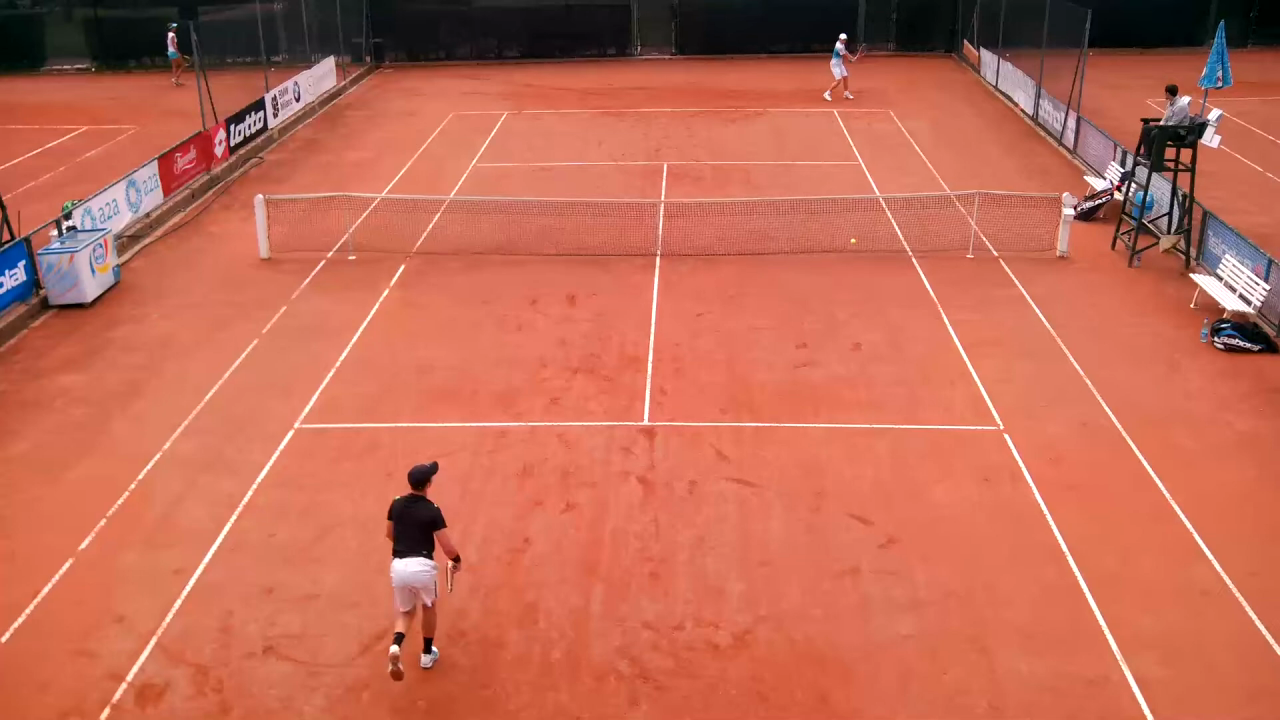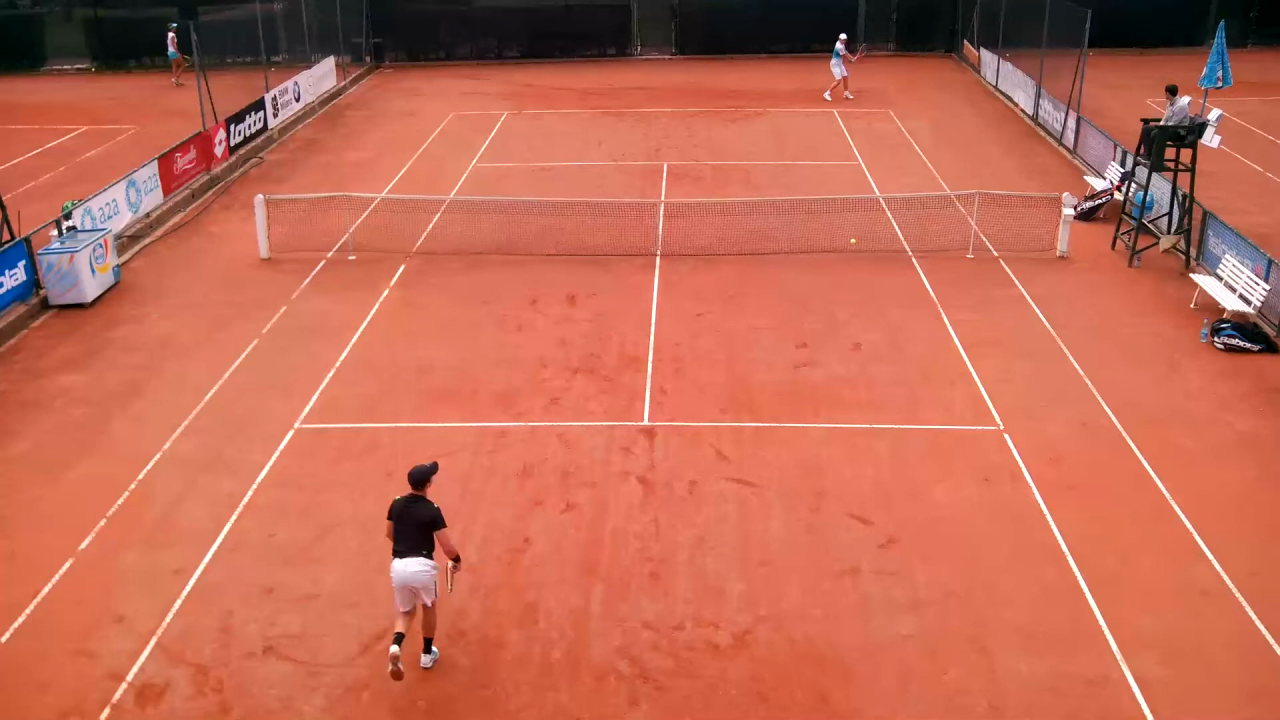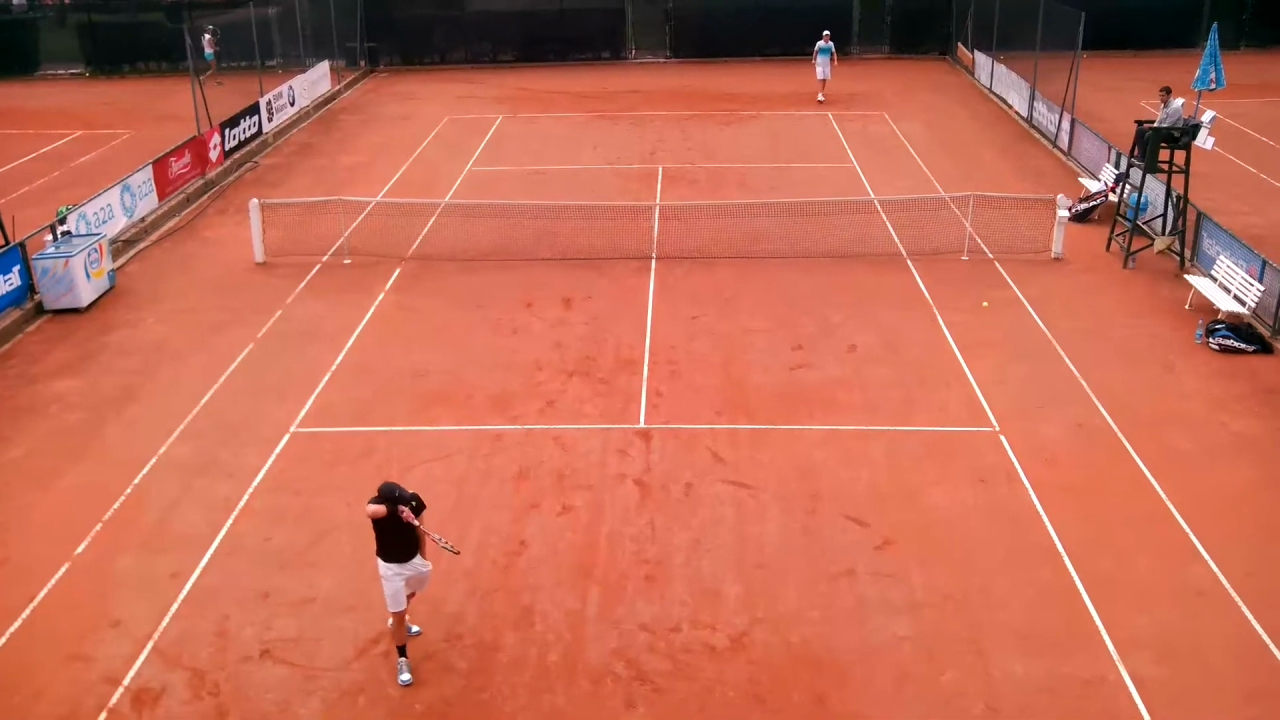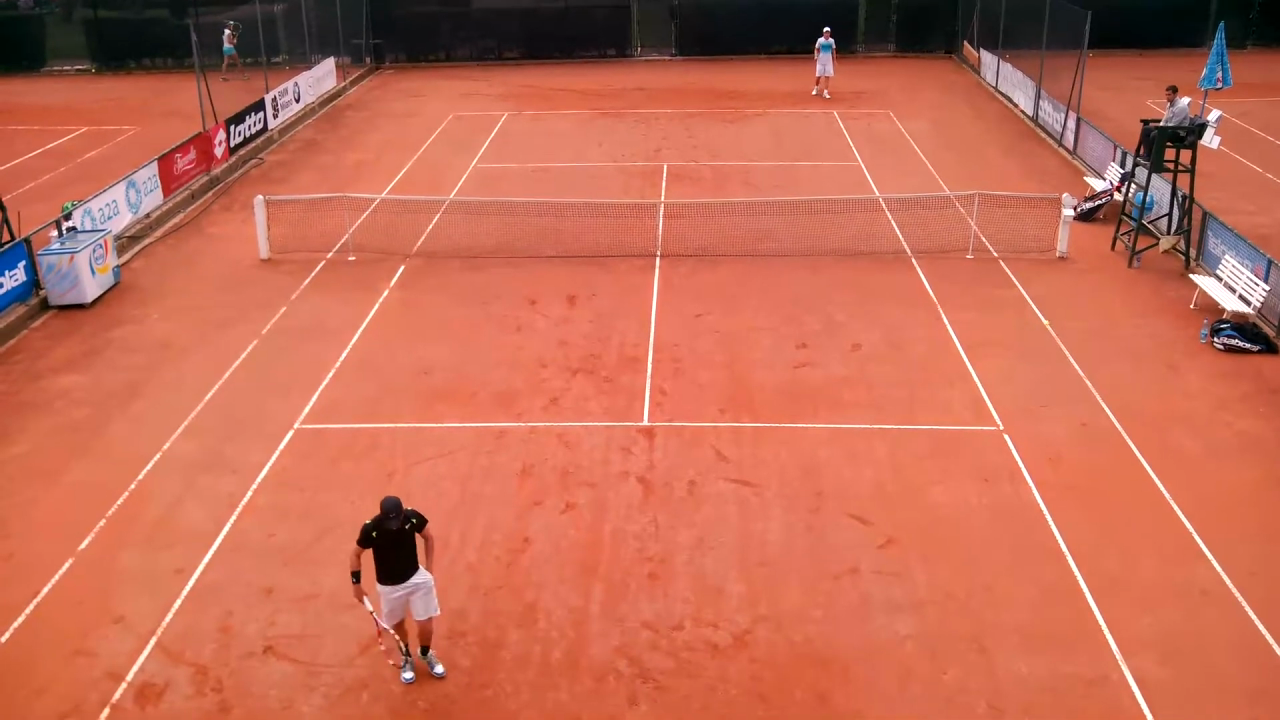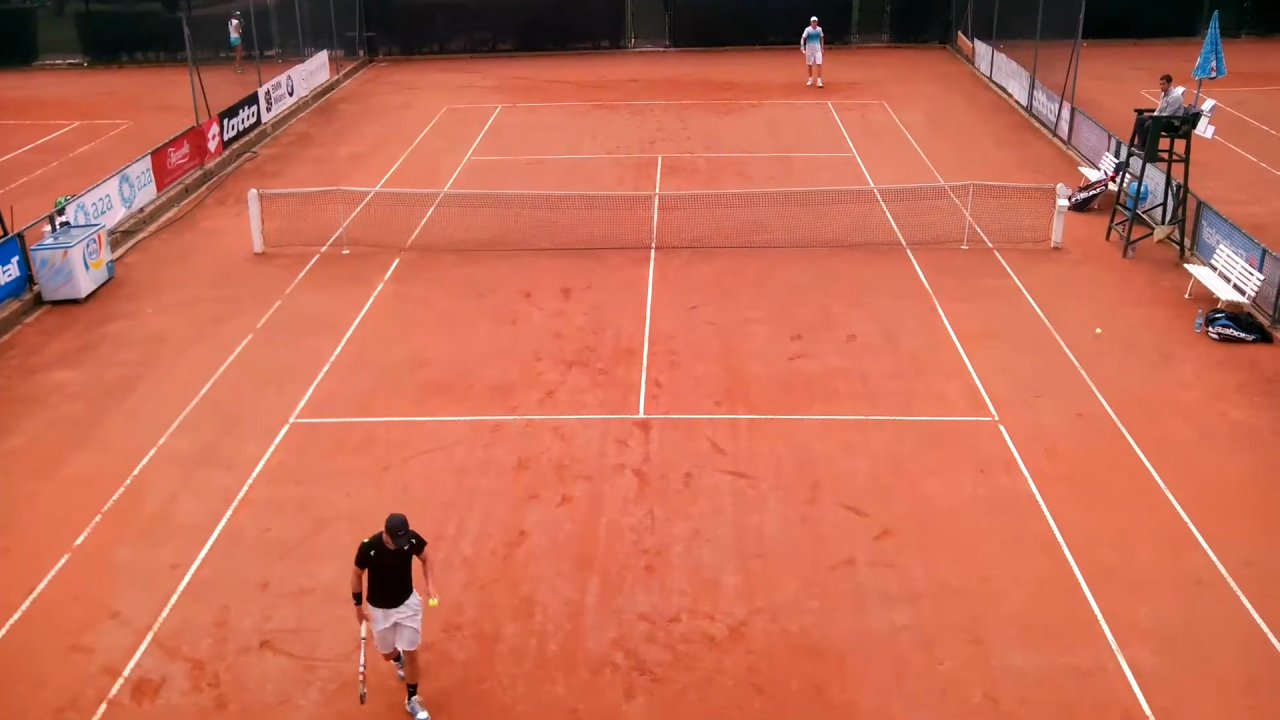
dt=0.4s
person 1, frame 1
left shoulder: (396, 504)
right shoulder: (432, 511)
right elbow: (447, 547)
right wrist: (457, 560)
left hip: (398, 566)
right hip: (422, 566)
left knee: (405, 612)
right knee: (428, 607)
left ankle: (396, 646)
right ankle: (427, 653)
person 1, frame 2
left shoulder: (396, 504)
right shoulder: (432, 510)
right elbow: (447, 548)
right wrist: (457, 560)
left hip: (398, 566)
right hip: (421, 566)
left knee: (405, 612)
right knee: (429, 607)
left ankle: (396, 646)
right ankle: (427, 653)
person 1, frame 3
left shoulder: (413, 500)
right shoulder: (377, 504)
right elbow: (370, 511)
left wrist: (422, 555)
right wrist: (397, 510)
left hip: (413, 560)
right hip: (391, 566)
left knee: (409, 593)
right knee: (399, 614)
left ankle: (396, 621)
right ankle: (402, 661)
person 1, frame 4
left shoulder: (413, 517)
right shoulder: (371, 528)
left elbow: (428, 537)
right elbow: (355, 555)
left wrist: (429, 568)
right wrist: (356, 583)
left hip: (415, 578)
right hip: (388, 586)
left knee: (425, 627)
right knee: (397, 624)
left ankle: (426, 654)
right ankle: (406, 659)
person 1, frame 5
left shoulder: (412, 539)
right shoulder: (369, 547)
left elbow: (425, 559)
right elbow: (356, 575)
left wrist: (430, 586)
right wrist: (358, 605)
left hip: (407, 603)
right hip: (380, 609)
left knee: (411, 653)
right knee: (387, 653)
left ankle: (412, 700)
right ankle: (398, 658)
